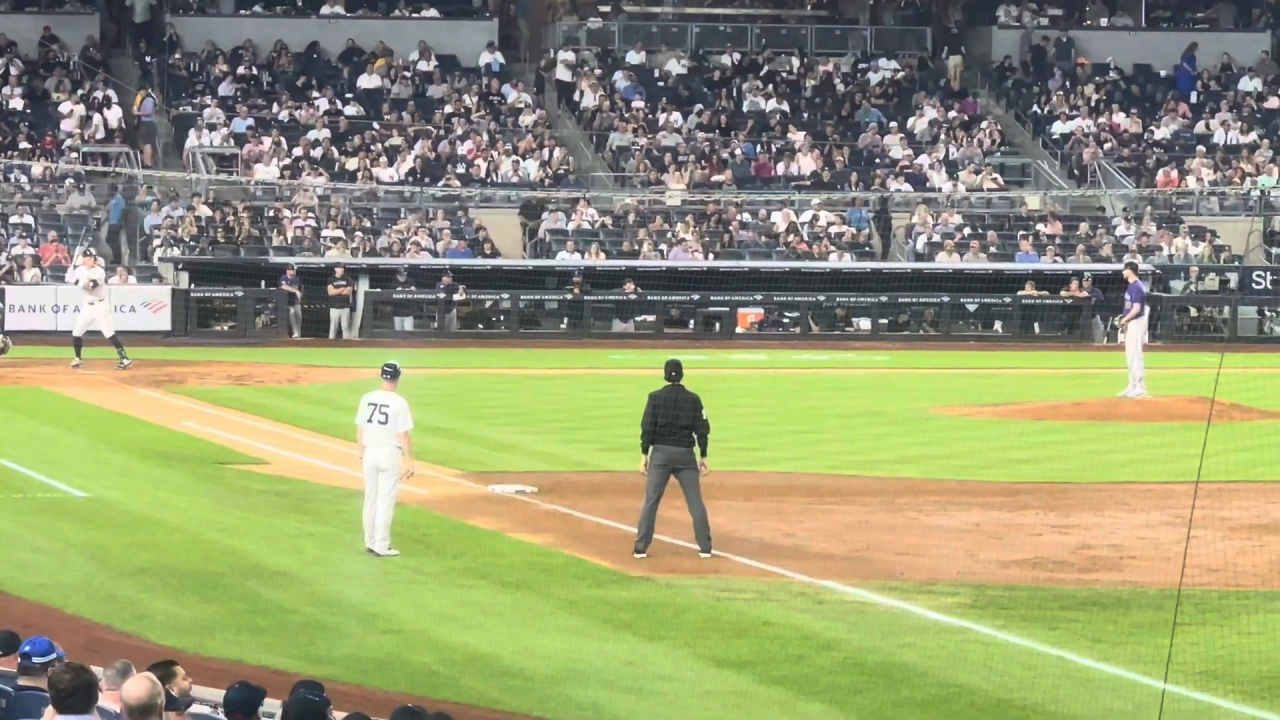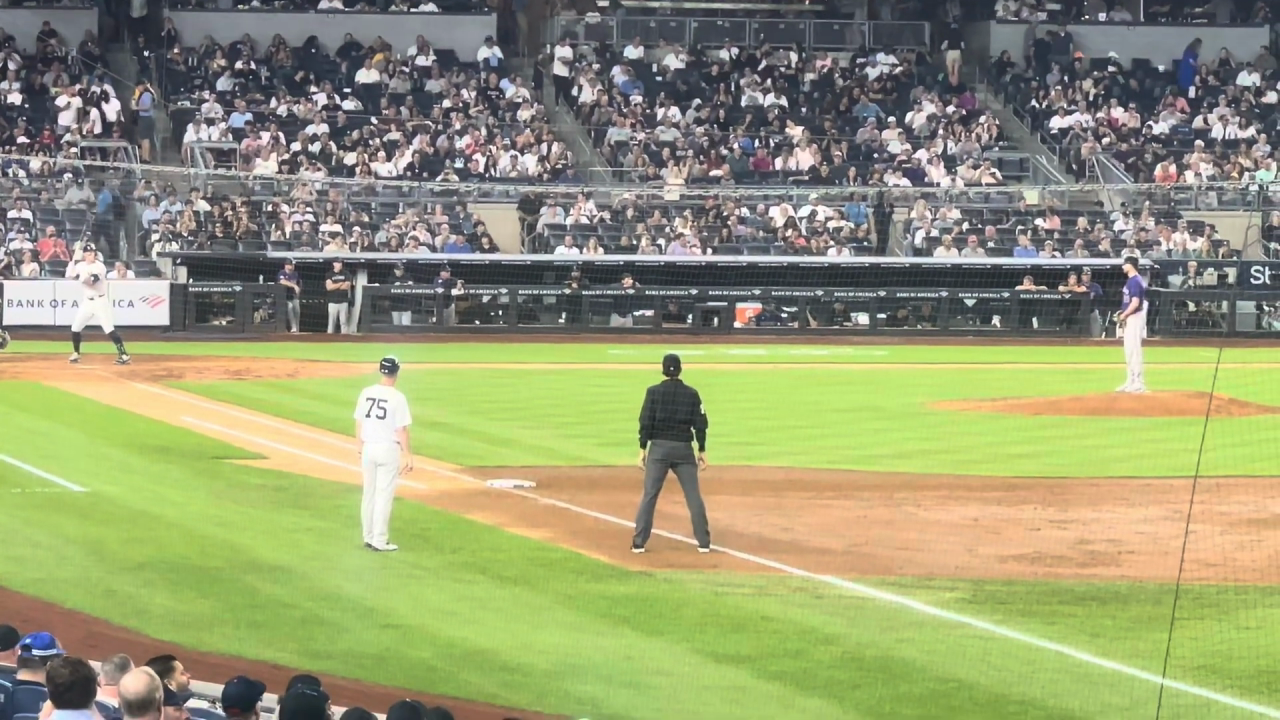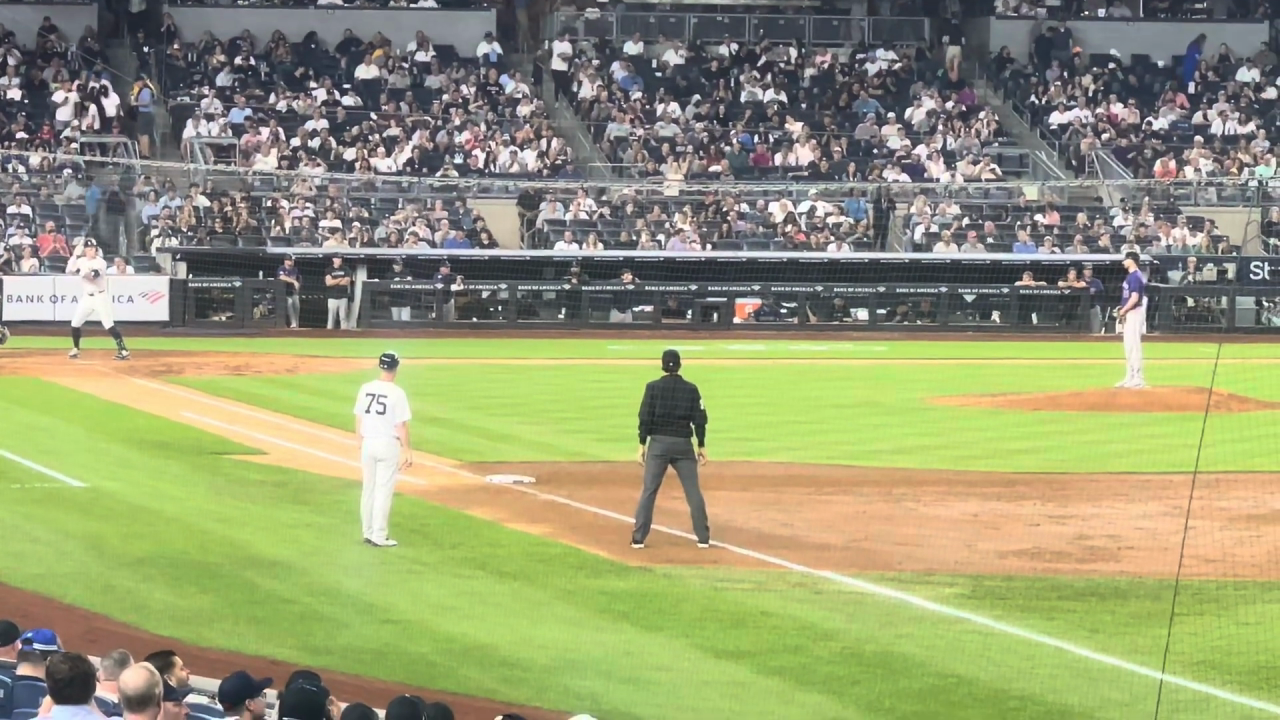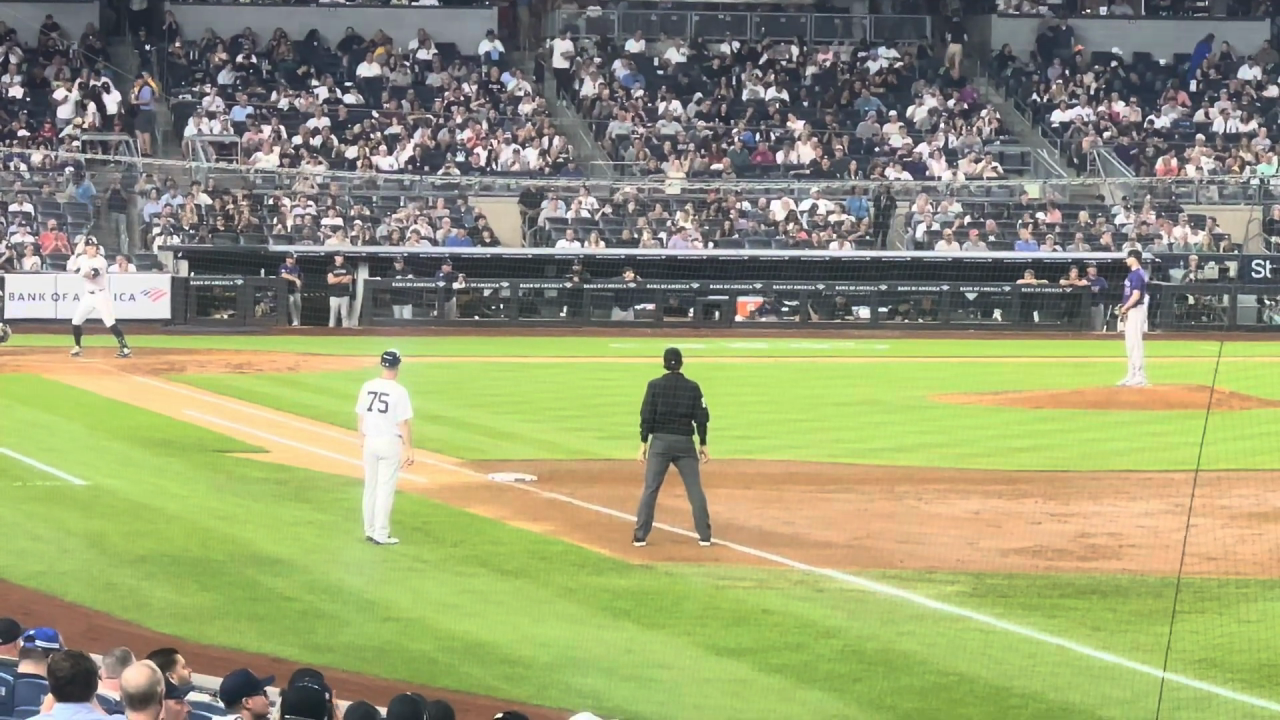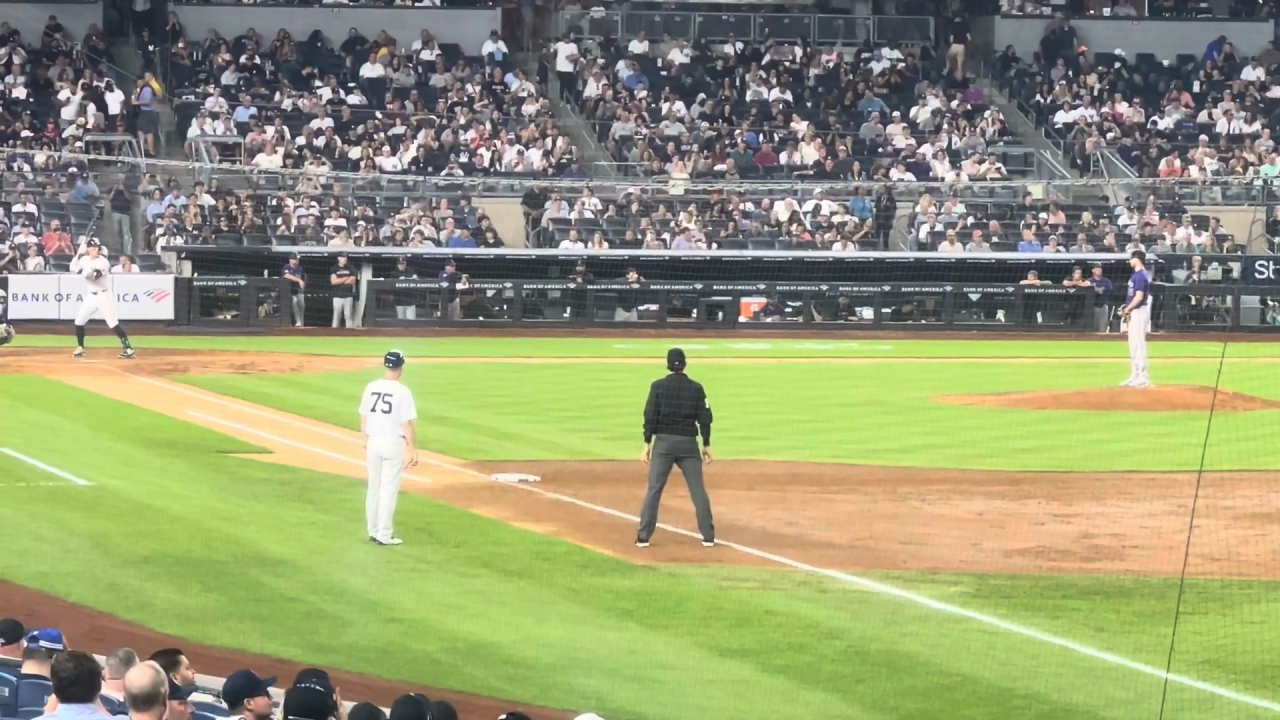
dt=0.2s
person 1, frame 1
left shoulder: (655, 397)
right shoulder: (693, 399)
left elbow: (647, 428)
right elbow: (702, 430)
left wrist: (645, 455)
right wrist: (703, 456)
left hip: (660, 453)
right hip: (685, 454)
left knee: (651, 501)
right knee: (696, 502)
left ankle: (640, 548)
right ankle: (705, 548)
person 1, frame 2
left shoulder: (654, 392)
right shoulder: (691, 394)
left elbow: (646, 423)
right elbow: (700, 424)
left wrist: (643, 449)
right wrist: (701, 451)
left hip: (659, 447)
right hip: (683, 448)
left knee: (649, 496)
right knee: (694, 496)
left ankle: (639, 543)
right ankle: (703, 542)
person 1, frame 3
left shoulder: (653, 387)
right shoulder: (691, 389)
left elbow: (645, 418)
right elbow: (699, 420)
left wrist: (642, 445)
right wrist: (701, 446)
left hip: (658, 443)
right hip: (683, 444)
left knee: (648, 491)
right knee: (693, 492)
left ankle: (638, 538)
right ankle: (703, 538)
person 1, frame 4
left shoulder: (655, 385)
right shoulder: (692, 387)
left elbow: (646, 416)
right elbow: (701, 418)
left wrist: (644, 443)
right wrist: (703, 444)
left hip: (660, 441)
right hip: (685, 442)
left knee: (650, 489)
right knee: (695, 490)
left ankle: (640, 536)
right ankle: (705, 536)
person 1, frame 5
left shoulder: (658, 386)
right shoulder: (696, 388)
left elbow: (650, 417)
right elbow: (705, 419)
left wrist: (647, 444)
right wrist: (706, 445)
left hip: (663, 442)
right hip: (688, 443)
left knee: (653, 489)
right knee: (698, 490)
left ankle: (643, 537)
right ankle: (708, 537)
person 2, frame 1
left shoulder: (367, 398)
right shoulder: (399, 402)
left elbow: (360, 429)
right elbow: (403, 435)
left wrist: (362, 453)
right wrist: (409, 461)
left hip: (370, 453)
right hip: (390, 454)
left knee: (370, 499)
right knee: (385, 501)
left ankle: (370, 543)
right ankle: (381, 546)
person 2, frame 2
left shoulder: (366, 393)
right shoulder: (397, 397)
left elbow: (358, 424)
right elbow: (402, 430)
left wrist: (361, 447)
right wrist: (408, 455)
left hip: (369, 448)
right hip: (388, 449)
left knee: (369, 494)
right knee: (384, 496)
left ankle: (368, 537)
right ankle: (380, 541)
person 2, frame 3
left shoulder: (365, 388)
right shoulder: (397, 393)
left elbow: (358, 419)
right elbow: (401, 425)
right wrist: (407, 451)
left hip: (368, 443)
right hip: (388, 445)
left knee: (368, 489)
right knee: (383, 491)
left ankle: (368, 533)
right ankle: (379, 536)
person 2, frame 4
left shoulder: (367, 387)
right shoulder: (399, 391)
left elbow: (360, 417)
right elbow: (403, 423)
left wrist: (363, 440)
right wrist: (409, 448)
left hip: (370, 442)
right hip: (390, 443)
left knee: (370, 487)
right knee: (385, 489)
left ankle: (370, 531)
right ankle: (381, 534)
person 2, frame 5
left shoulder: (370, 387)
right shoulder: (402, 391)
left elbow: (363, 418)
right elbow: (407, 424)
left wrist: (366, 441)
right wrist: (412, 449)
left hip: (373, 442)
right hip: (394, 444)
left knee: (373, 488)
right knee: (388, 490)
left ankle: (373, 531)
right ankle: (384, 535)
